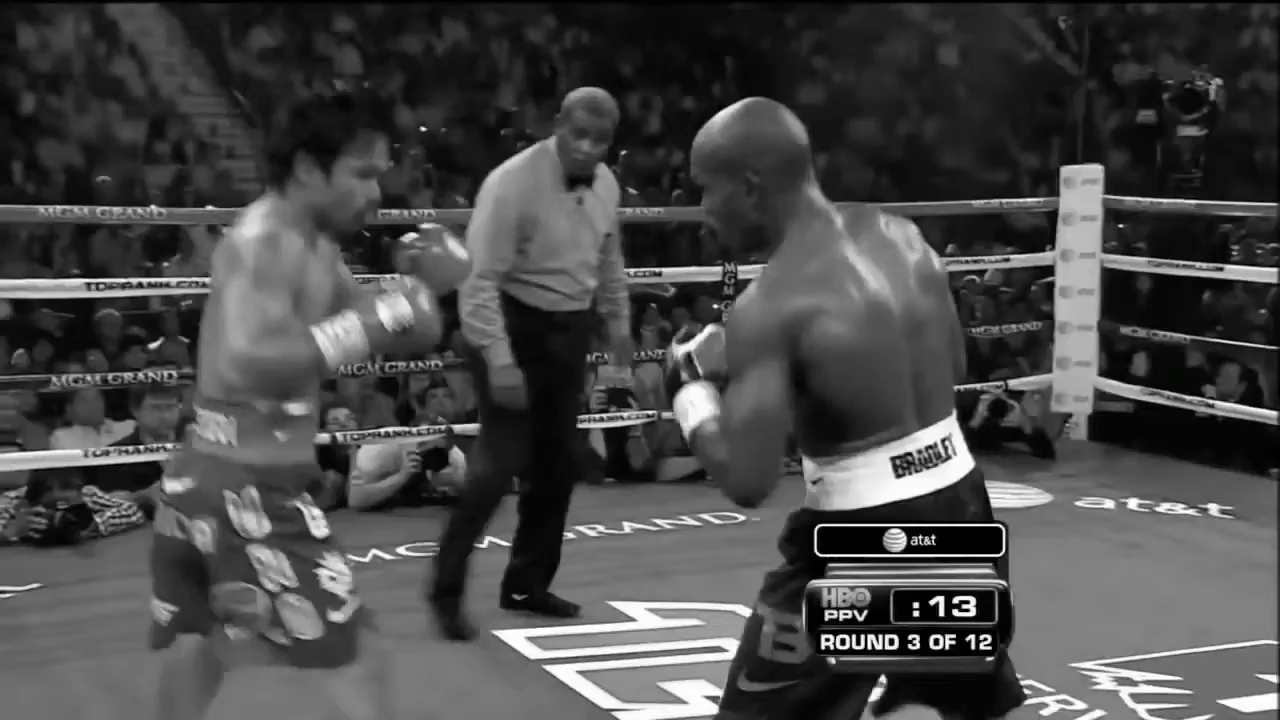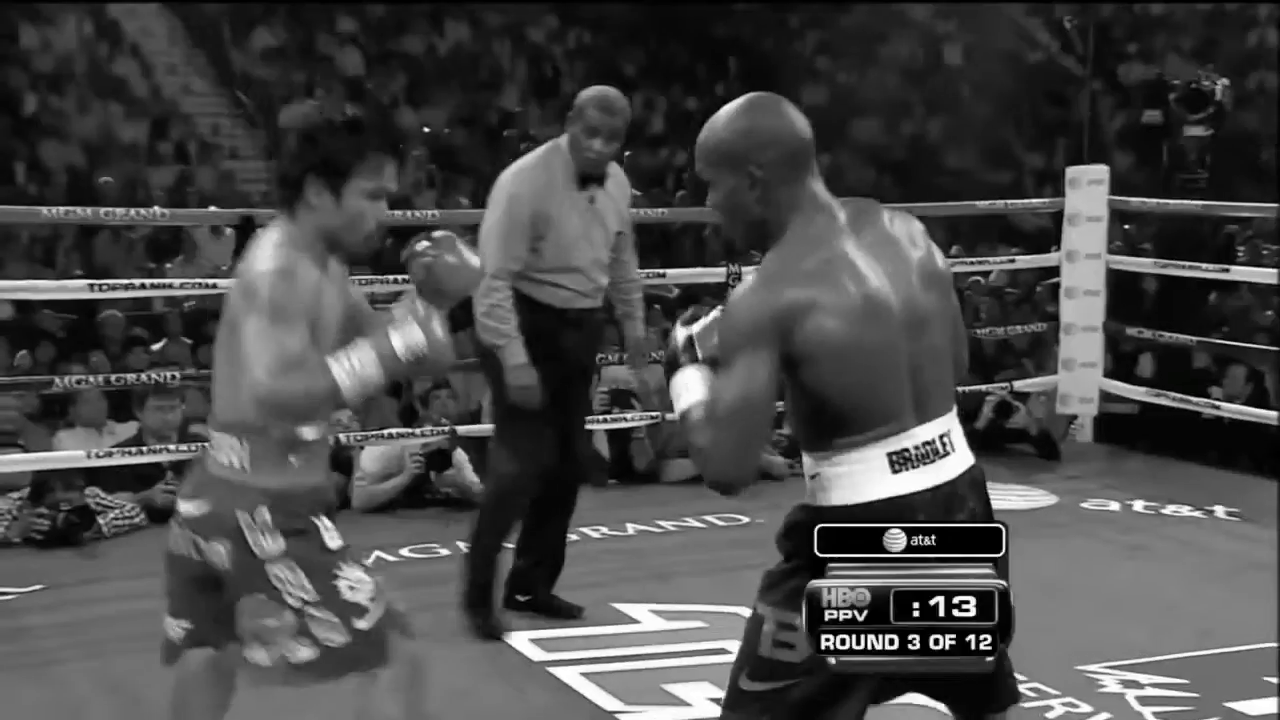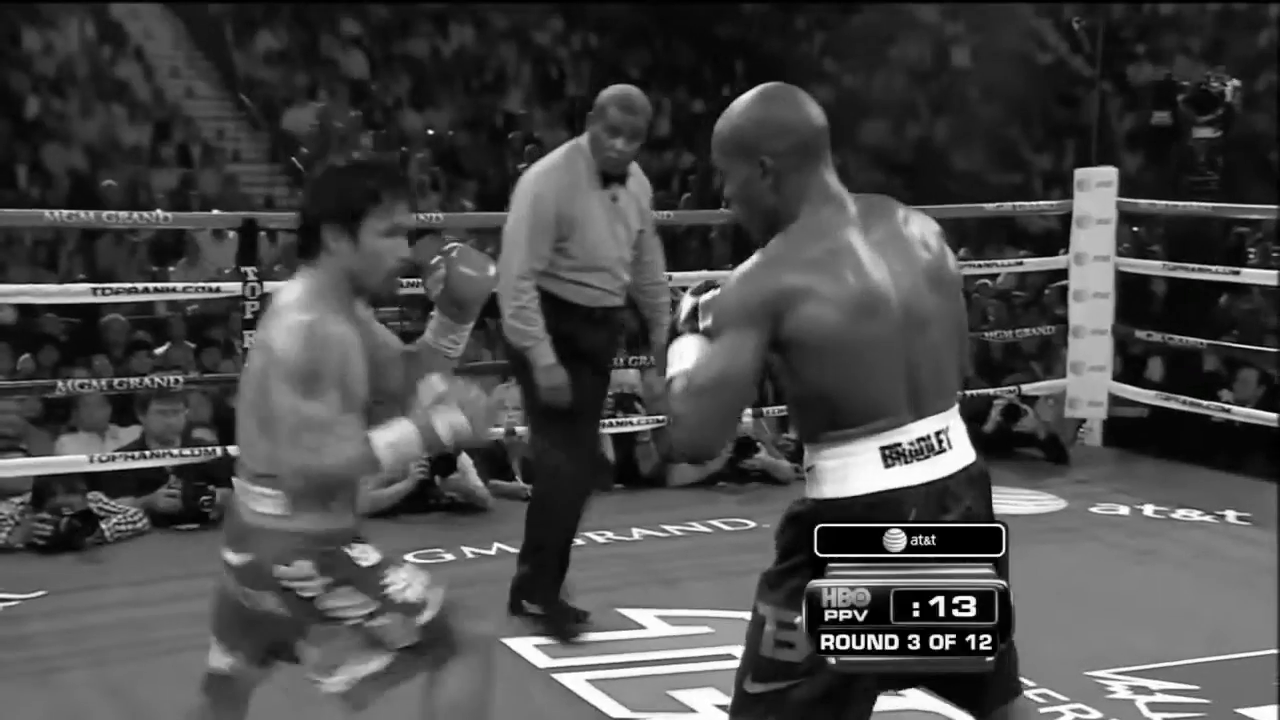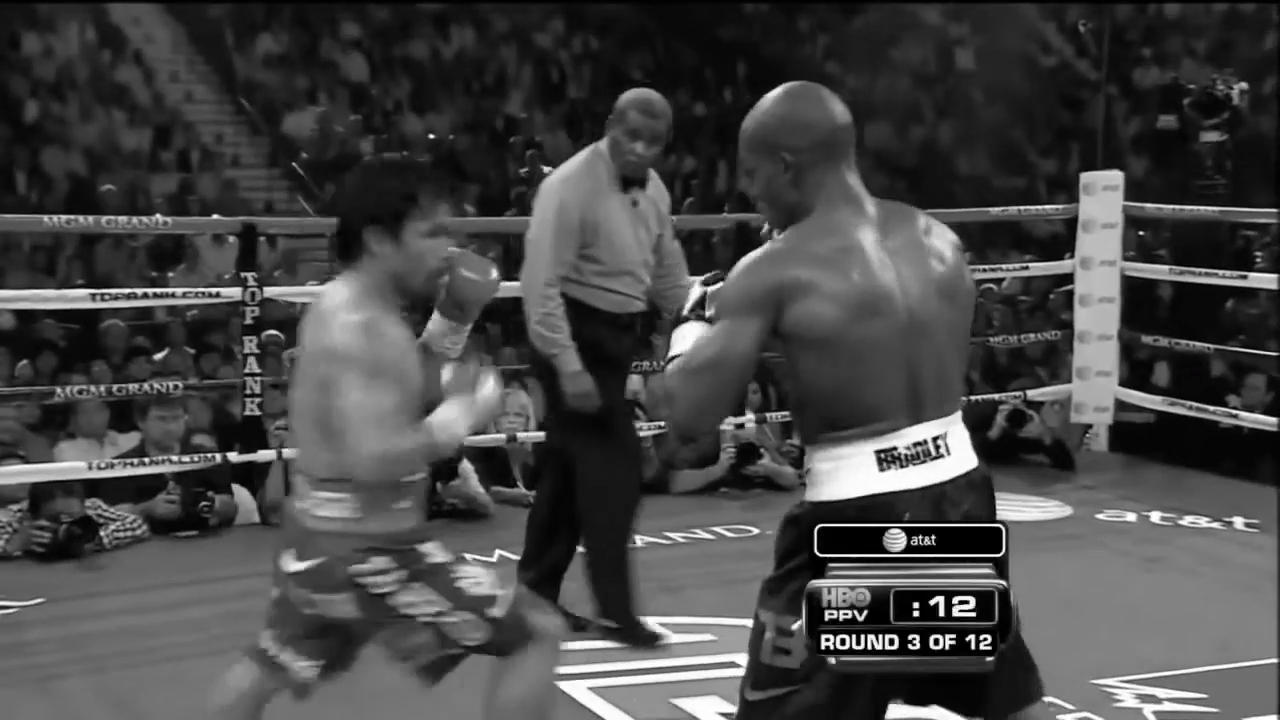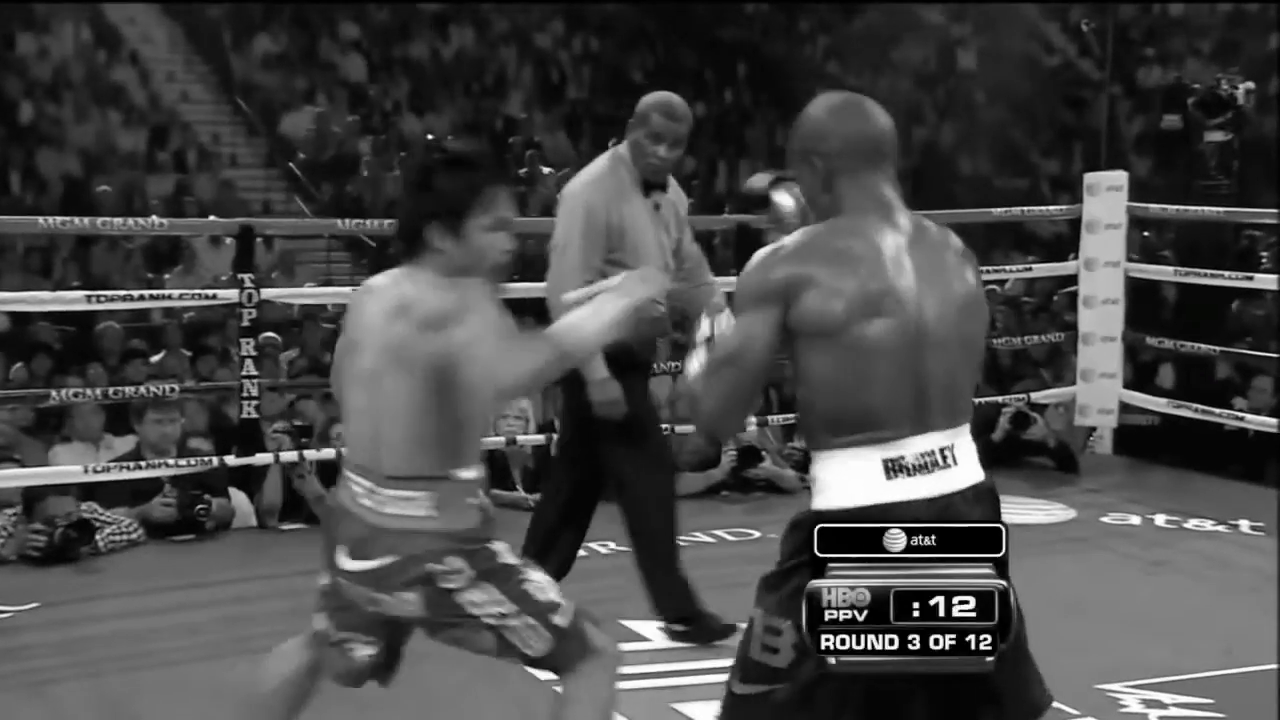
dt=0.5s
person 1, frame 1
left shoulder: (770, 306)
right shoulder: (902, 237)
left elbow: (747, 481)
left wrist: (693, 382)
left hip: (864, 532)
right hip: (958, 501)
person 1, frame 2
left shoulder: (768, 297)
right shoulder: (908, 233)
left elbow: (726, 468)
left wrist: (690, 365)
left hip: (862, 528)
right hip: (957, 497)
person 1, frame 3
left shoulder: (767, 281)
right shoulder: (920, 230)
left elbow: (697, 440)
left wrist: (690, 332)
left hip: (860, 520)
right hip: (959, 491)
person 1, frame 4
left shoulder: (775, 272)
right shoulder: (939, 240)
left elbow: (690, 417)
left wrist: (695, 319)
left hip: (857, 522)
right hip: (958, 495)
person 1, frame 5
left shoulder: (788, 268)
right shoulder: (957, 257)
left elbow: (718, 417)
left wrist: (708, 347)
left hip: (859, 528)
right hip: (964, 509)
person 2, frame 1
left shoulder: (315, 245)
right shoulder: (263, 241)
left elbow: (358, 324)
right elbow: (249, 360)
left wrist: (419, 289)
right wrist: (375, 321)
left hip: (208, 476)
right hip: (248, 488)
left knee: (203, 637)
right knee: (356, 655)
person 2, frame 2
left shoulder: (319, 264)
right shoulder: (279, 270)
left elbow: (369, 341)
right elbow: (272, 394)
left wrist: (432, 301)
right wrist: (395, 349)
left hip: (219, 495)
right hip: (265, 509)
left knee: (212, 650)
right knee: (393, 657)
person 2, frame 3
left shoulder: (339, 307)
right shoulder: (304, 328)
left elbow: (409, 381)
right elbow: (308, 467)
left wrist: (455, 312)
right wrist: (427, 430)
left hip: (260, 536)
right hip: (298, 548)
left knee: (232, 673)
right knee: (464, 648)
person 2, frame 4
left shoulder: (348, 304)
right shoulder: (360, 328)
left elbow: (412, 386)
right elbow: (378, 460)
left wrist: (454, 316)
right wrist: (469, 406)
left hip: (318, 538)
right hip: (365, 550)
left knee: (270, 665)
right knee: (537, 634)
person 2, frame 5
left shoulder: (372, 294)
right shoulder: (456, 302)
right elbow: (507, 375)
right wrist: (617, 301)
left hip: (357, 526)
right hip: (433, 546)
left knee: (324, 648)
right knee: (593, 657)
person 3, frame 1
left shoulder: (606, 185)
right shoulder: (513, 183)
left elbow: (609, 266)
right elbow: (479, 278)
left wrist: (620, 329)
right wrist: (499, 361)
left hip: (570, 329)
right hip: (516, 326)
left knee: (559, 463)
right knee: (501, 461)
left ankle: (526, 584)
right ankle: (446, 590)
person 3, frame 2
left shoulder: (617, 184)
right shoulder: (525, 181)
left elbow: (622, 266)
right elbow: (493, 277)
left wrist: (635, 335)
right wrist: (514, 360)
left hip: (581, 328)
right hip: (528, 324)
left knee: (568, 463)
right knee: (523, 461)
left ankle: (531, 585)
right ankle: (478, 593)
person 3, frame 3
left shoulder: (637, 184)
right shoulder: (548, 181)
left elbow: (647, 268)
right elbow: (517, 277)
left wrist: (666, 336)
right wrist: (542, 360)
left hip: (601, 327)
right hip: (553, 325)
left knee: (567, 460)
right knee: (573, 460)
left ankle: (535, 589)
right ankle: (544, 593)
person 3, frame 4
left shoulder: (654, 189)
right shoulder: (570, 186)
left elbow: (668, 274)
right elbow: (541, 283)
right wrist: (567, 366)
left hip: (619, 333)
right hip: (578, 335)
left knee: (573, 467)
right knee: (613, 466)
left ankle: (535, 593)
right ankle: (614, 609)
person 3, frame 5
left shoulder: (669, 193)
right shoulder: (592, 192)
left elbow: (689, 274)
right elbow: (567, 292)
right wrist: (596, 375)
left hip: (632, 342)
right hip: (600, 345)
left knee: (581, 473)
right knee: (647, 470)
right ankle: (678, 609)
